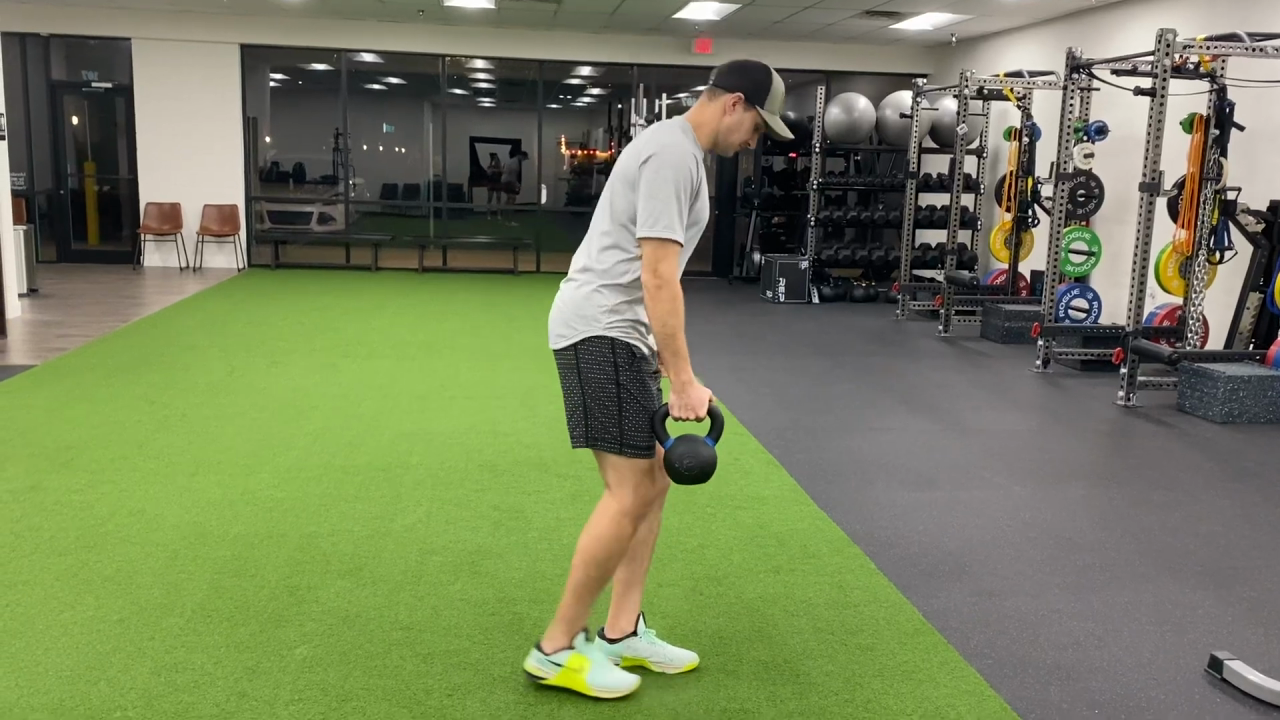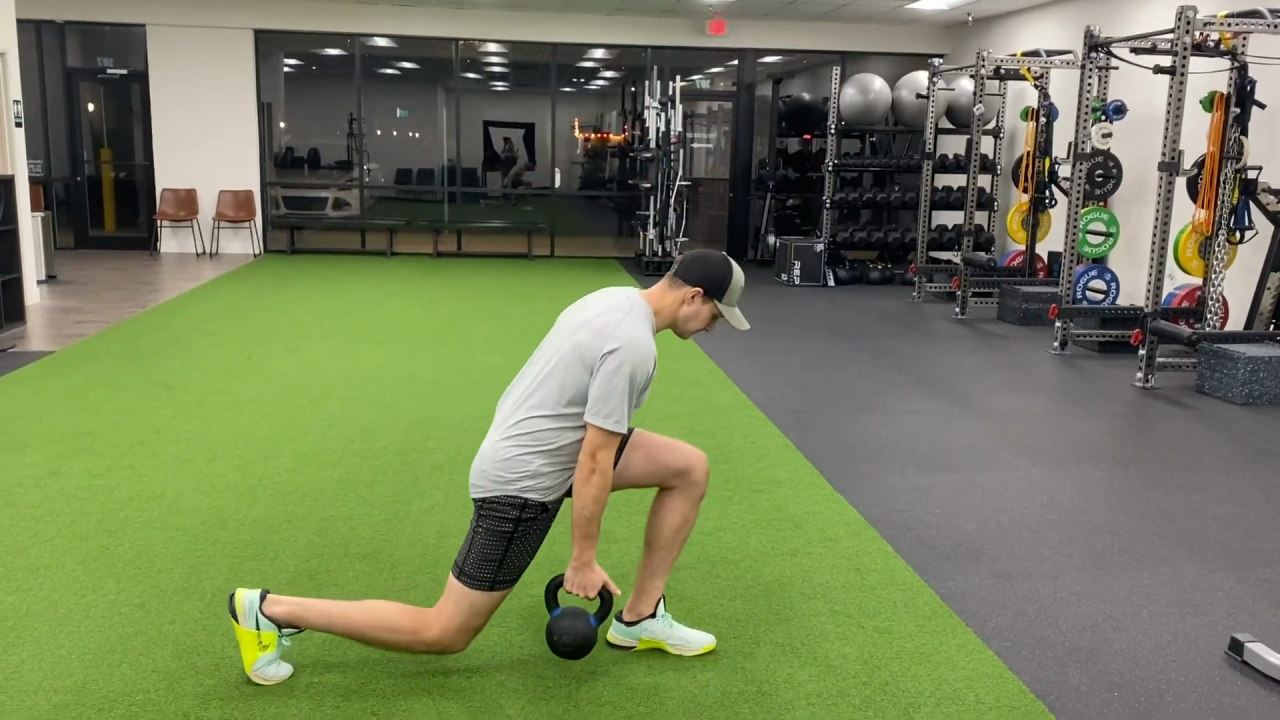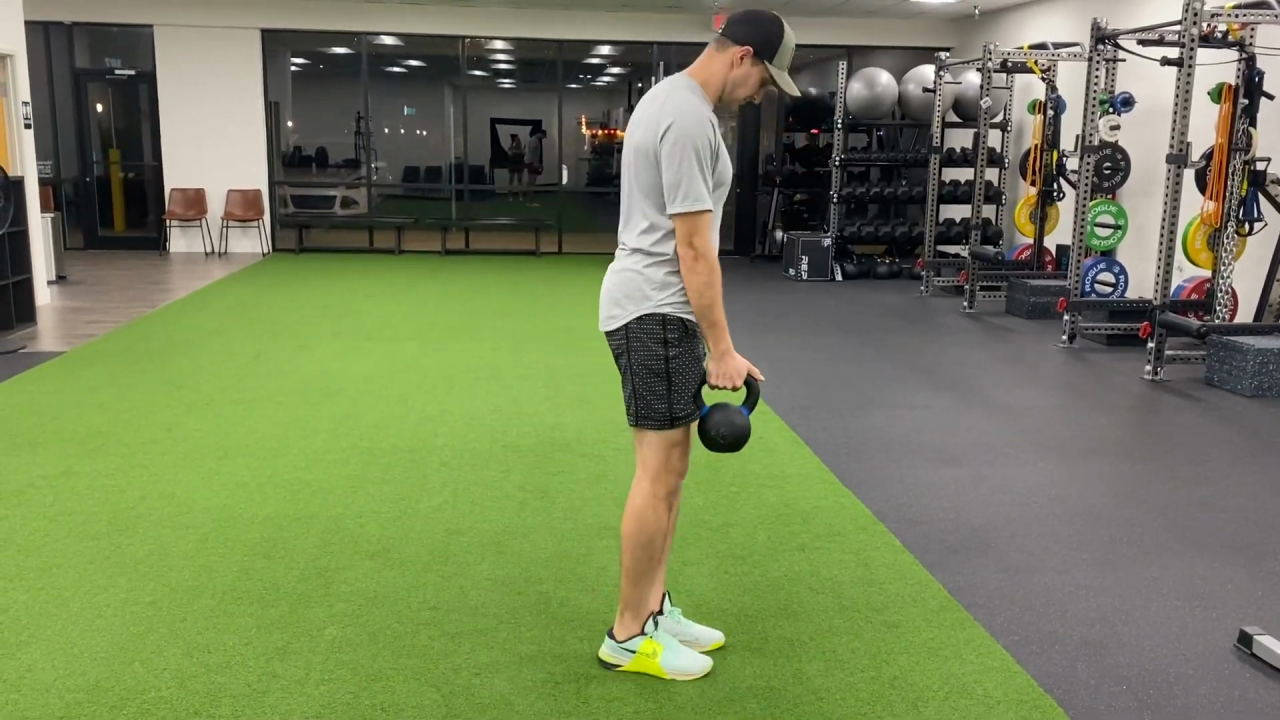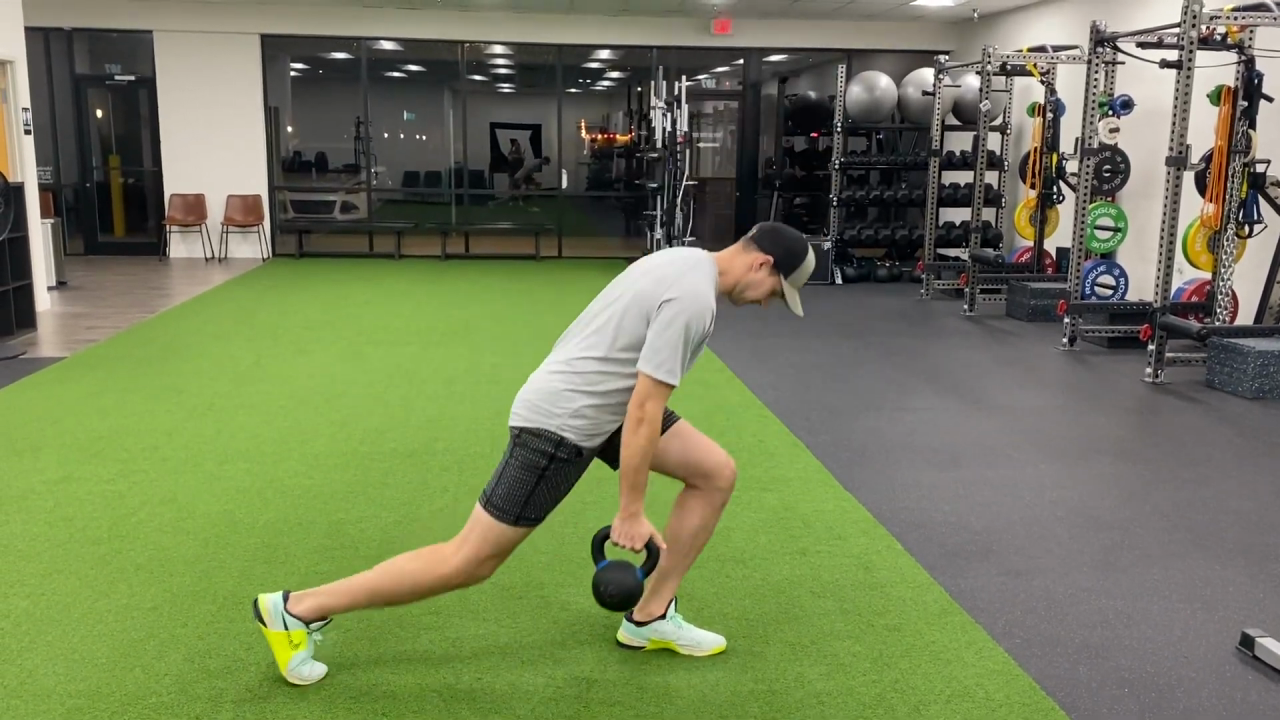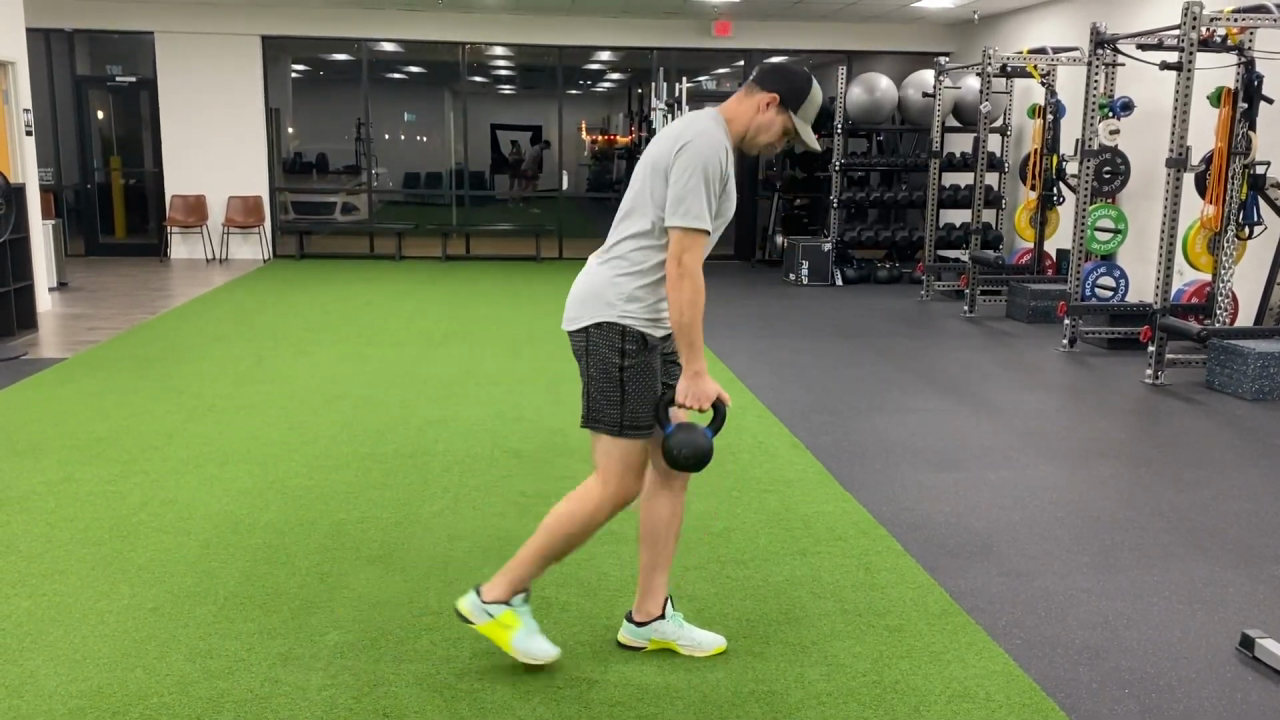
dt=1s
person 1, frame 1
left shoulder: (679, 146)
right shoulder: (674, 153)
right elbow: (660, 272)
left wrist: (675, 366)
right wrist: (685, 384)
left hip: (618, 329)
right hip: (602, 331)
left knee: (646, 483)
right knee: (633, 494)
left ankle: (621, 632)
right ankle: (558, 645)
person 1, frame 2
left shoulder: (615, 299)
right shoulder: (633, 345)
right elbow: (594, 463)
right wrist: (583, 562)
left hip: (533, 448)
right hip: (523, 480)
left knee: (690, 469)
right knee: (446, 634)
left ankle: (640, 618)
right ankle: (267, 613)
person 1, frame 3
left shoulder: (667, 99)
right shoulder: (689, 119)
right elbow: (694, 248)
right wrist: (723, 349)
left hip: (651, 304)
right hip: (657, 312)
left knee: (669, 468)
right knee: (659, 475)
left ankle: (652, 612)
right ankle: (628, 636)
person 1, frame 4
left shoulder: (683, 260)
right shoulder: (694, 301)
right elbow: (645, 412)
right wrist: (631, 512)
left hip: (588, 402)
right hip: (562, 421)
left knee: (717, 474)
right knee: (470, 559)
left ankle: (650, 617)
right ankle: (294, 611)
person 1, frame 5
left shoulder: (698, 136)
right shoulder: (704, 150)
right elbow: (684, 266)
left wrist: (687, 361)
right wrist: (696, 372)
left hip: (639, 320)
right hip: (618, 320)
left knee: (670, 466)
right knee: (616, 484)
left ankle: (649, 617)
right ankle: (494, 596)
